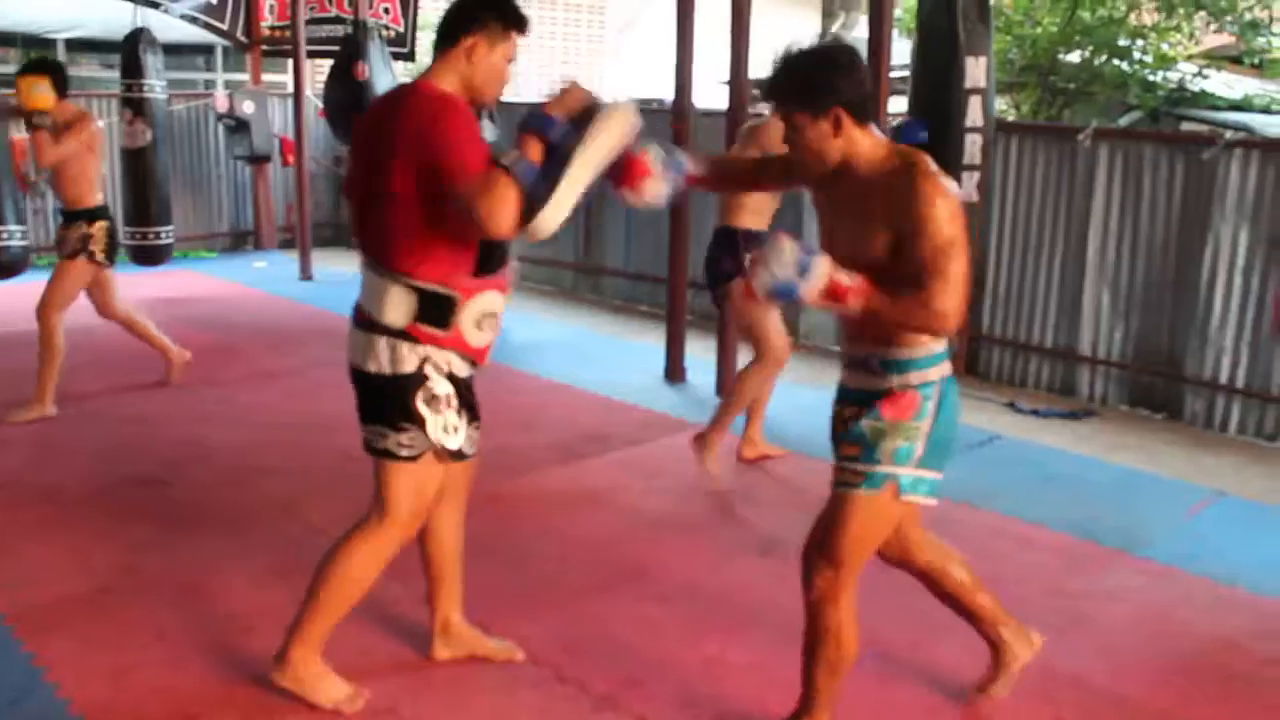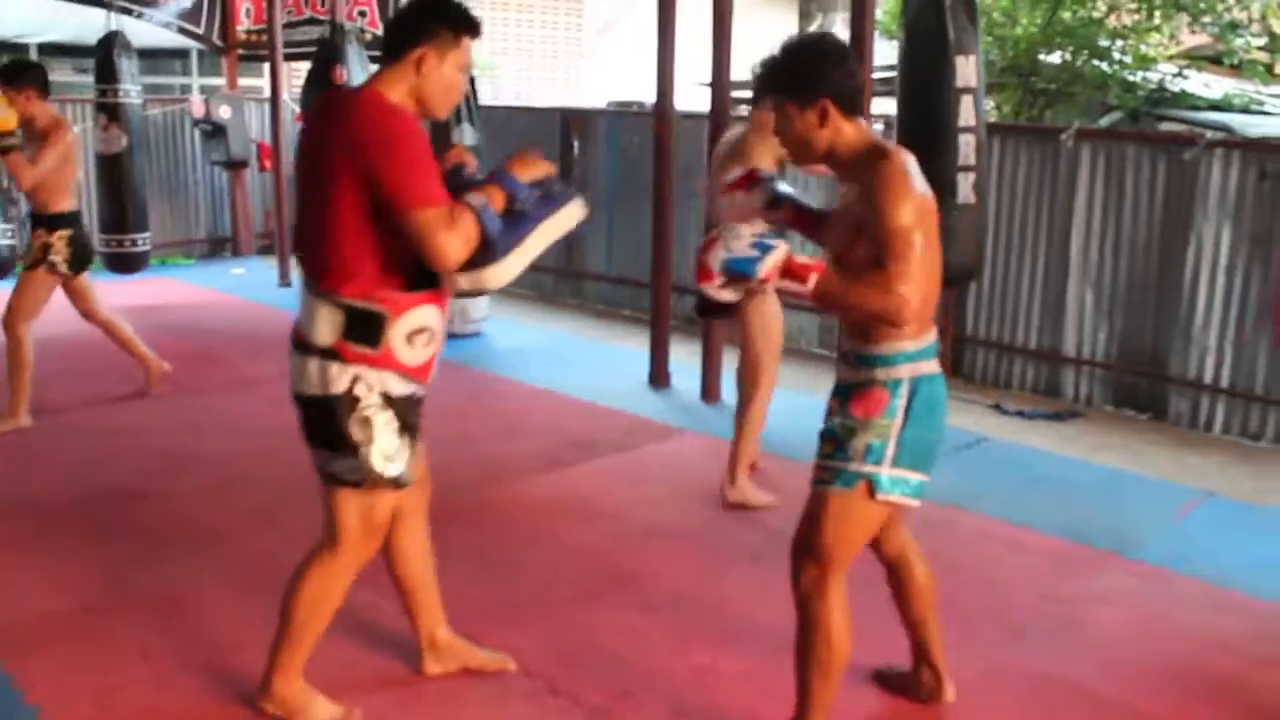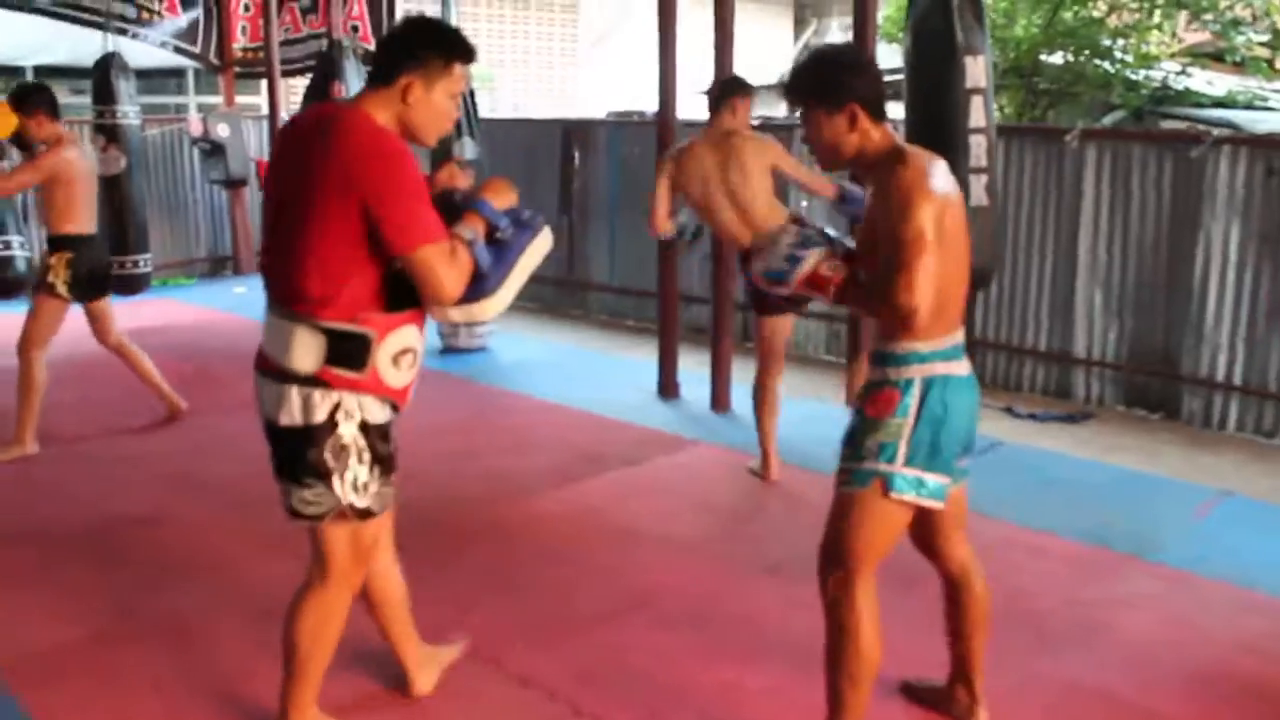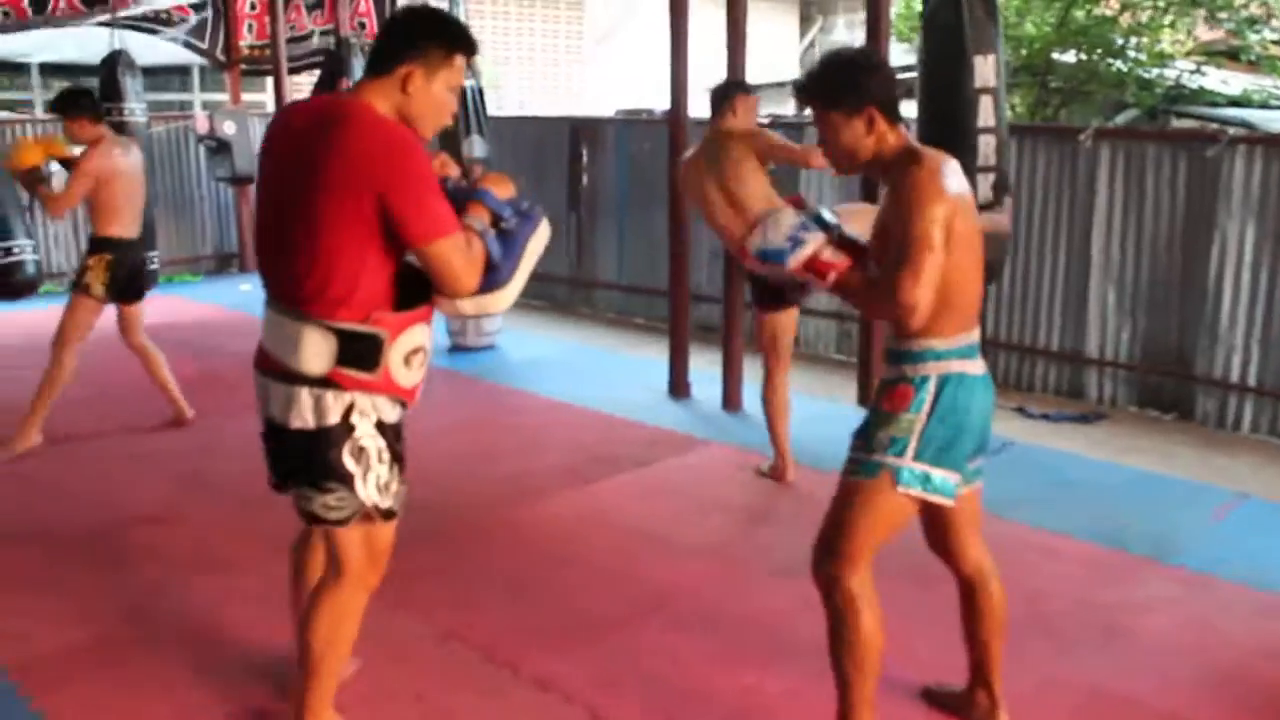
dt=0.2s
person 1, frame 1
left shoulder: (385, 111)
right shoulder: (442, 115)
right elbow: (494, 216)
left wrist: (510, 155)
right wrist: (543, 128)
left hip: (406, 333)
right hip: (419, 346)
left knee: (451, 483)
right knee: (400, 512)
left ankle: (450, 628)
right ankle: (300, 655)
person 1, frame 2
left shoulder: (334, 110)
right shoulder: (389, 127)
right elbow: (445, 247)
left wrist: (462, 185)
right wrist: (504, 183)
left hip: (358, 350)
right hip: (360, 363)
left knee: (409, 496)
right knee: (355, 536)
left ankle: (437, 642)
person 1, frame 3
left shoulder: (308, 128)
right shoulder: (381, 155)
right elbow: (444, 284)
left wrist: (428, 194)
right wrist: (479, 210)
left hip: (302, 369)
right hip: (334, 389)
left knee: (374, 525)
right knee: (343, 562)
left ankle: (415, 662)
person 1, frame 4
left shoulder: (294, 122)
right shoulder: (391, 148)
right elbow: (461, 276)
right wrist: (482, 200)
left hip: (288, 367)
right hip: (342, 390)
left knee: (324, 526)
right knee: (358, 561)
left ankle: (313, 663)
person 2, frame 1
left shoulder: (924, 190)
right shoulder: (829, 166)
left elbow: (943, 310)
right elbow: (750, 174)
left wrist: (827, 285)
right wrist: (682, 171)
left hip: (908, 397)
right hip: (861, 384)
left knee: (828, 567)
right knee: (895, 539)
right ankle: (1006, 635)
person 2, frame 2
left shoulder: (889, 179)
right shoulder: (860, 168)
left elbow: (898, 303)
left wrist: (786, 268)
right wrist: (783, 205)
left hip: (891, 393)
right hip: (876, 384)
left knee: (816, 564)
right knee: (885, 536)
person 2, frame 3
left shoulder: (902, 181)
right shoulder: (918, 169)
left elbow: (909, 309)
left hip: (912, 391)
right hip: (943, 383)
left knee: (845, 571)
right knee: (947, 548)
person 2, frame 4
left shoulder: (917, 182)
right shoulder: (934, 170)
left elbow: (908, 305)
right wrist: (829, 239)
left hip: (926, 391)
right hip: (961, 383)
left knee: (840, 564)
right knee: (963, 551)
person 3, frame 1
left shoulder: (771, 131)
right shoulder: (764, 129)
left hip: (750, 251)
right hip: (736, 252)
left knee: (777, 349)
right knee: (773, 354)
left ankle: (752, 440)
right ankle: (712, 437)
person 3, frame 2
left shoulder: (734, 136)
right shoulder: (768, 131)
left knee: (755, 361)
right knee: (763, 373)
left ankle: (744, 453)
right ankle: (736, 482)
person 3, frame 3
left shoulder: (676, 160)
right shoulder: (758, 144)
left elbow: (660, 225)
right elbow: (818, 186)
left wrist: (683, 229)
right wrist: (846, 195)
left knee: (769, 367)
left ankle: (768, 462)
person 3, frame 4
left shoulder: (689, 166)
right shoulder: (748, 140)
right elbow: (809, 157)
left hip: (766, 272)
left knee: (776, 366)
left ankle: (783, 462)
person 4, frame 1
left shoulder: (84, 123)
right shoulder: (59, 123)
left elbow: (46, 159)
left wrist: (35, 116)
left hip: (91, 227)
right hip: (78, 225)
left knee: (49, 312)
right knee: (112, 309)
left ankle: (44, 402)
right ankle: (174, 353)
person 4, frame 2
left shoulder: (60, 133)
right shoulder: (35, 130)
left hip: (59, 235)
right hip: (52, 232)
right knee: (94, 312)
right ankle: (153, 363)
person 4, frame 3
left shoulder: (58, 154)
right shoulder: (73, 146)
left hip: (67, 256)
right hip: (91, 251)
right knee: (112, 338)
right ankle: (171, 399)
person 4, frame 4
left shoulder: (97, 157)
right shoulder: (130, 148)
left elbow: (58, 208)
left wrist: (34, 179)
right wrist: (70, 162)
left hip: (108, 256)
right hip: (133, 253)
left knee: (64, 347)
right knee: (136, 340)
right ankle: (182, 408)
